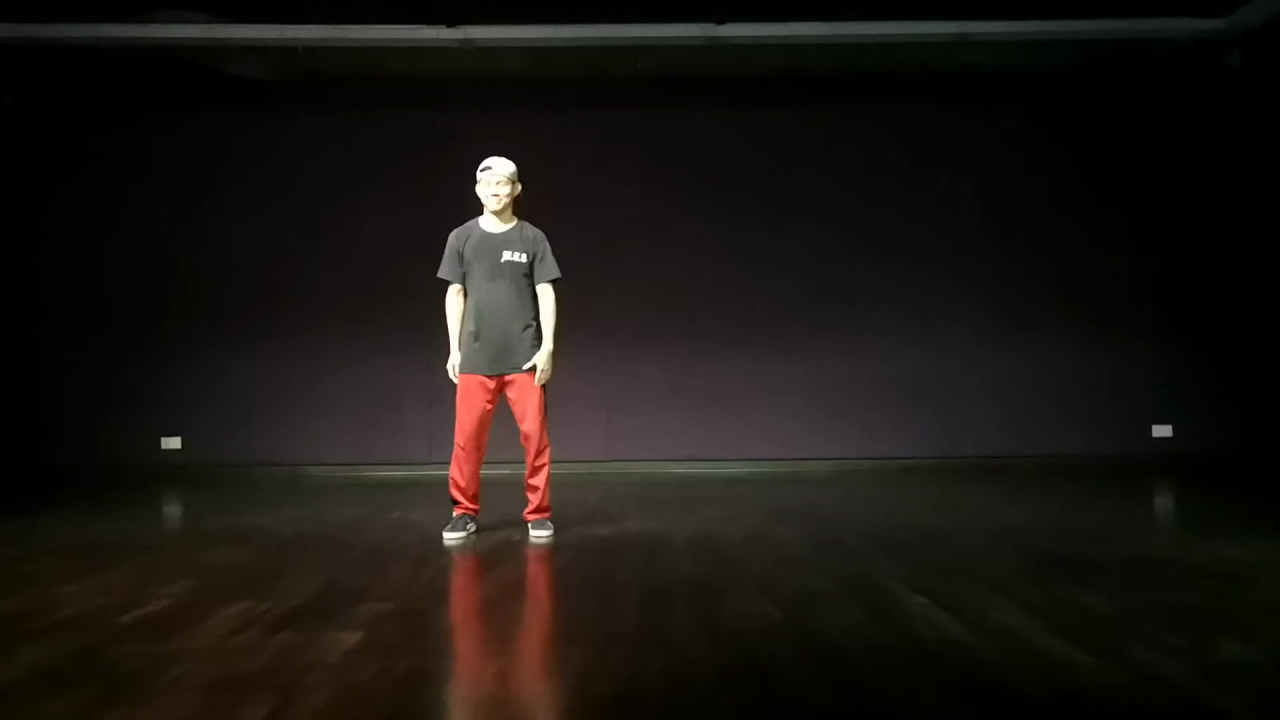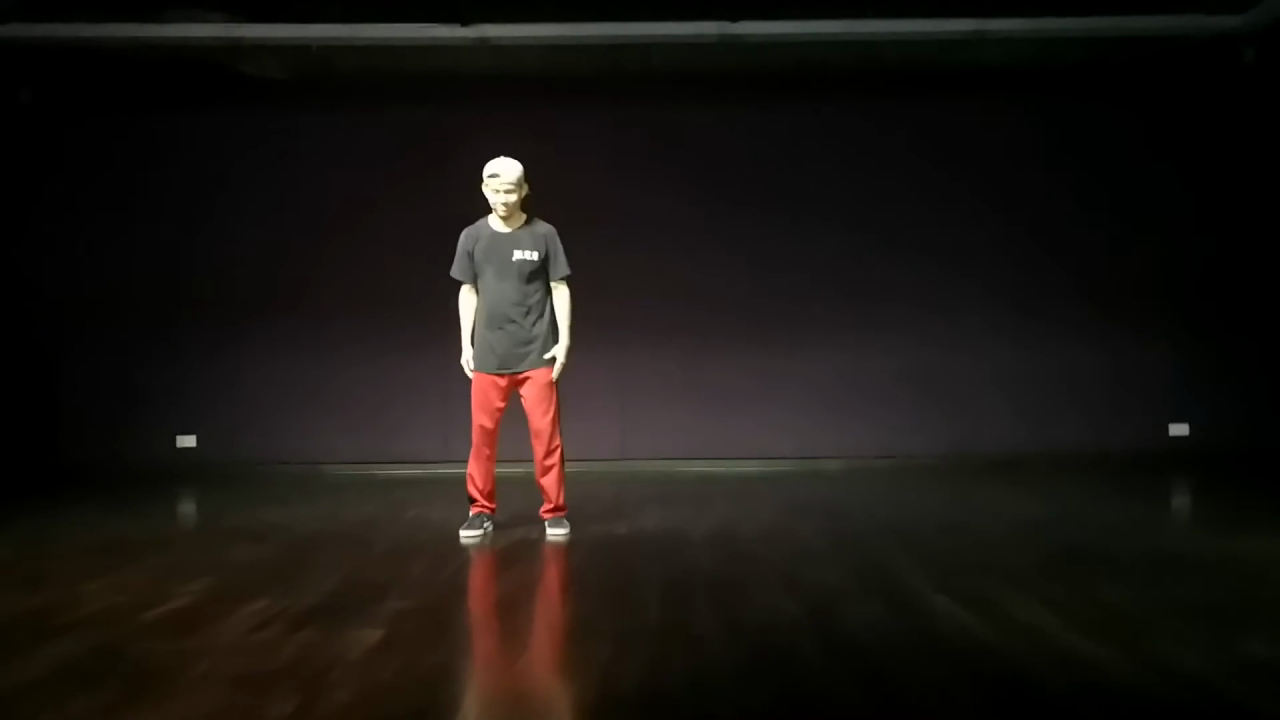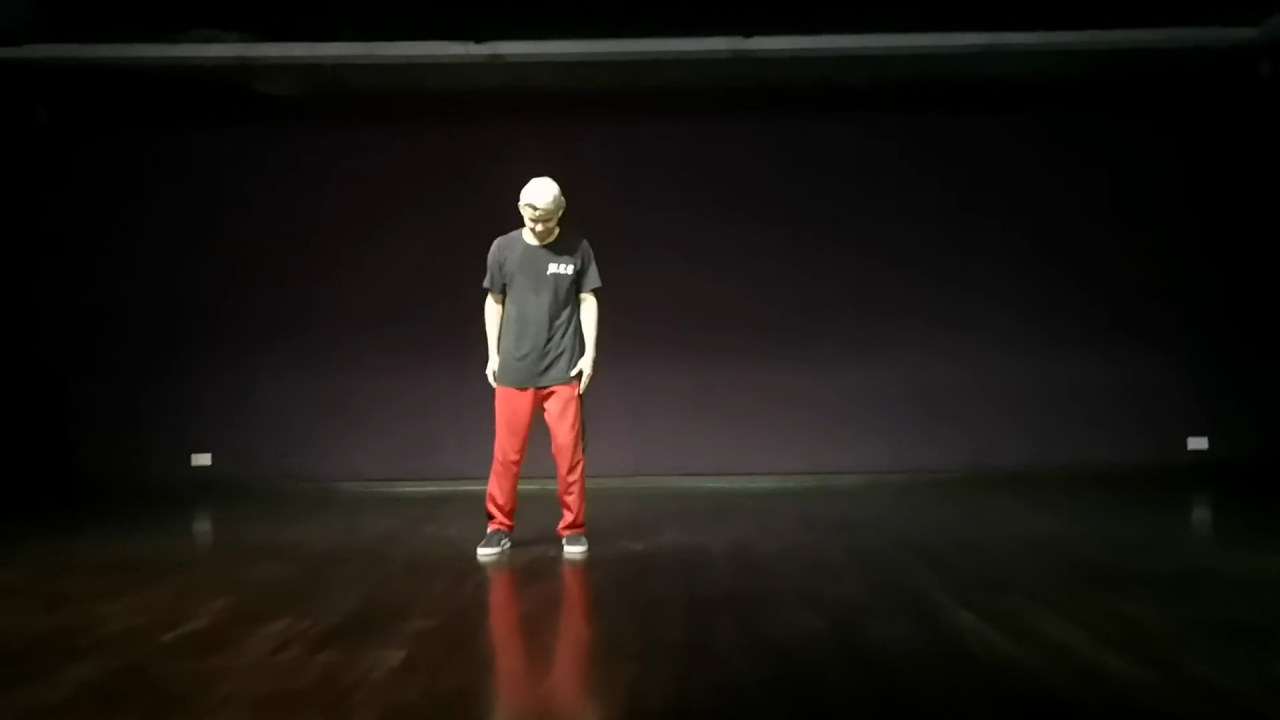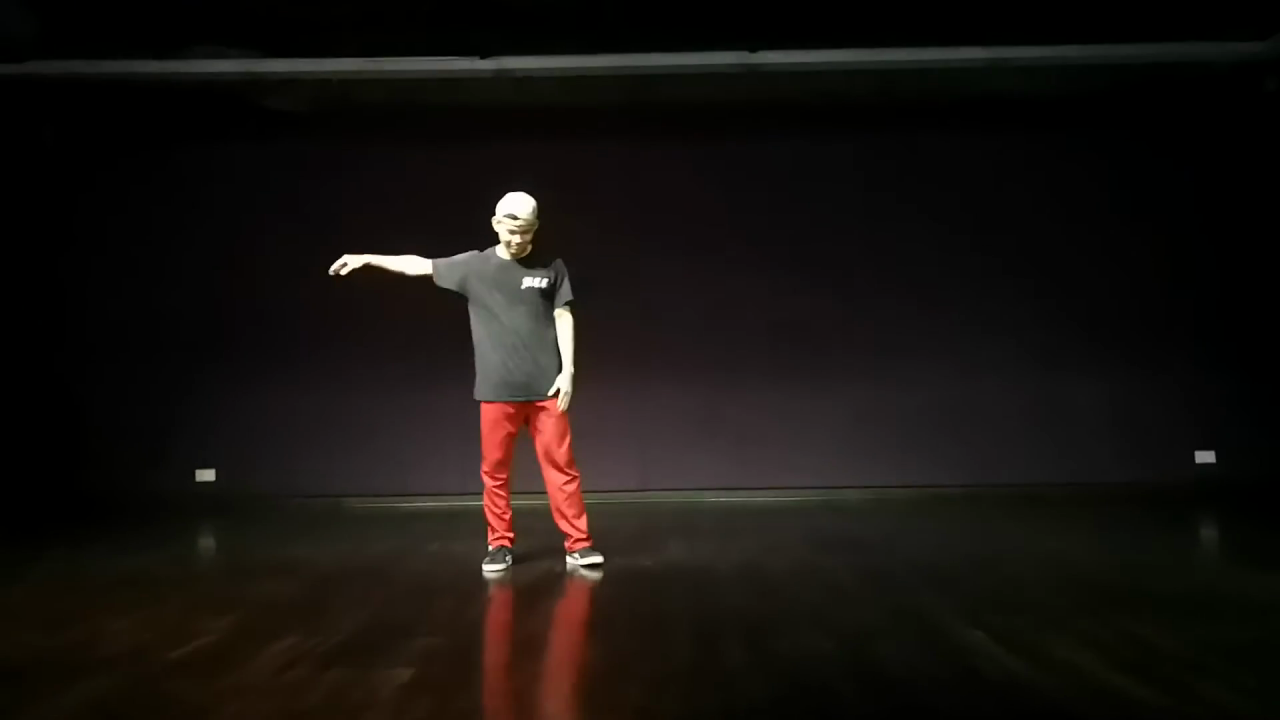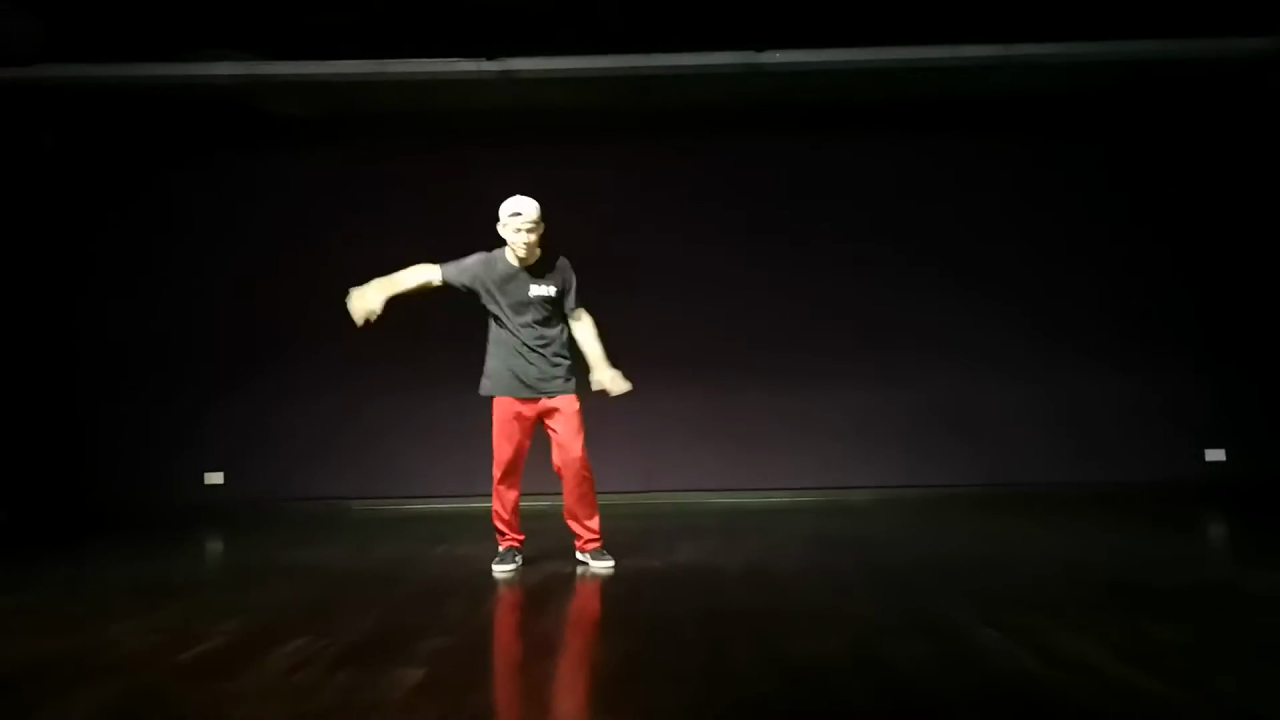
dt=0.7s
person 1, frame 1
left shoulder: (532, 238)
right shoulder: (461, 238)
left elbow: (545, 294)
right elbow: (455, 294)
left wrist: (547, 346)
right wrist: (454, 348)
left hip: (524, 356)
right hip: (475, 357)
left knee: (534, 437)
right knee: (467, 438)
left ankle: (538, 513)
right ankle: (464, 512)
person 1, frame 2
left shoulder: (544, 234)
right shoulder: (472, 237)
left elbow: (560, 288)
right elbow: (468, 292)
left wrist: (564, 339)
right wrist: (466, 343)
left hip: (537, 353)
right hip: (489, 355)
left knee: (545, 434)
right knee: (482, 435)
left ankle: (554, 511)
right ankle: (481, 510)
person 1, frame 3
left shoulder: (578, 249)
right shoulder: (502, 248)
left elbow: (588, 302)
right elbow: (494, 302)
left wrist: (589, 352)
right wrist: (492, 356)
left hip: (563, 369)
right hip: (514, 370)
left knee: (568, 451)
right knee: (506, 452)
left ankle: (572, 528)
right ankle: (499, 528)
person 1, frame 4
left shoulder: (551, 266)
right shoulder: (474, 265)
left elbow: (563, 317)
right elbow: (421, 265)
left wrist: (568, 370)
right wrist: (367, 259)
left hip: (545, 385)
right hip: (497, 387)
left knee: (559, 462)
right knee: (495, 467)
left ankle: (578, 542)
right ankle: (500, 543)
person 1, frame 5
left shoulder: (559, 268)
right shoulder: (483, 266)
left elbow: (577, 316)
right elbow: (430, 273)
left wrist: (600, 364)
right wrist: (379, 289)
left hip: (559, 383)
right hip: (512, 386)
left knee: (574, 462)
right knee: (506, 468)
left ankle: (589, 543)
right ankle: (510, 544)
